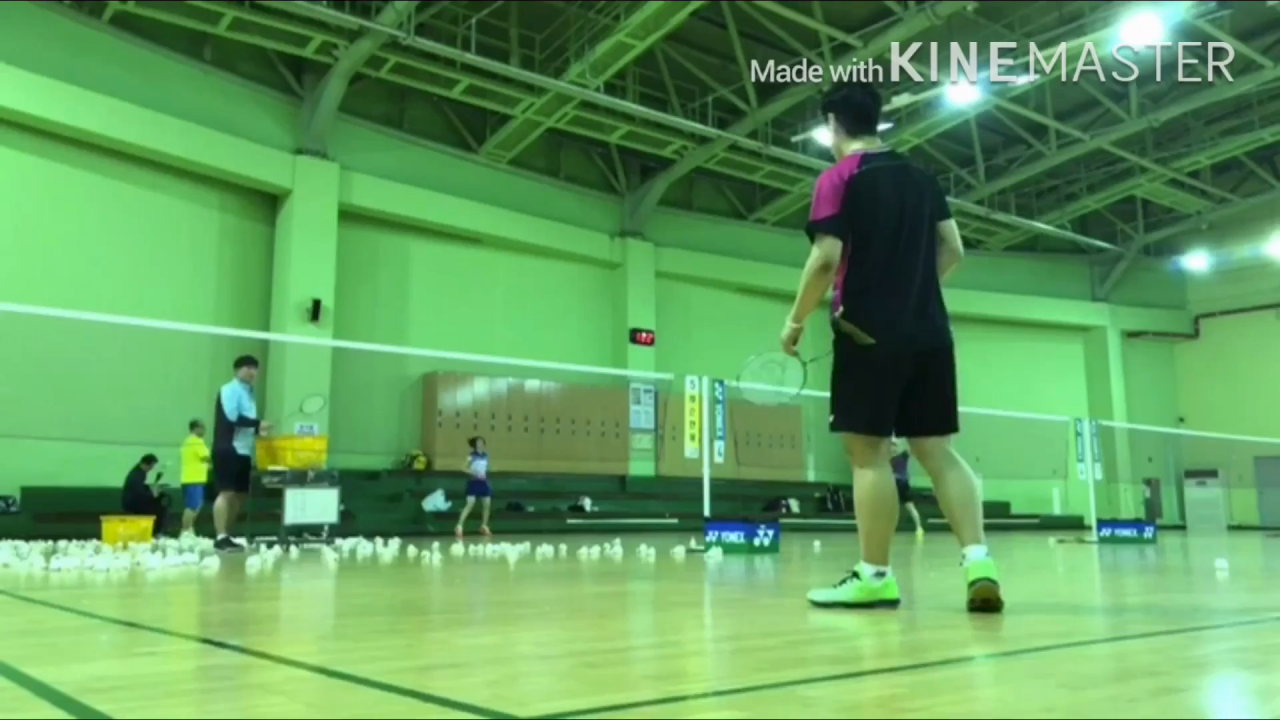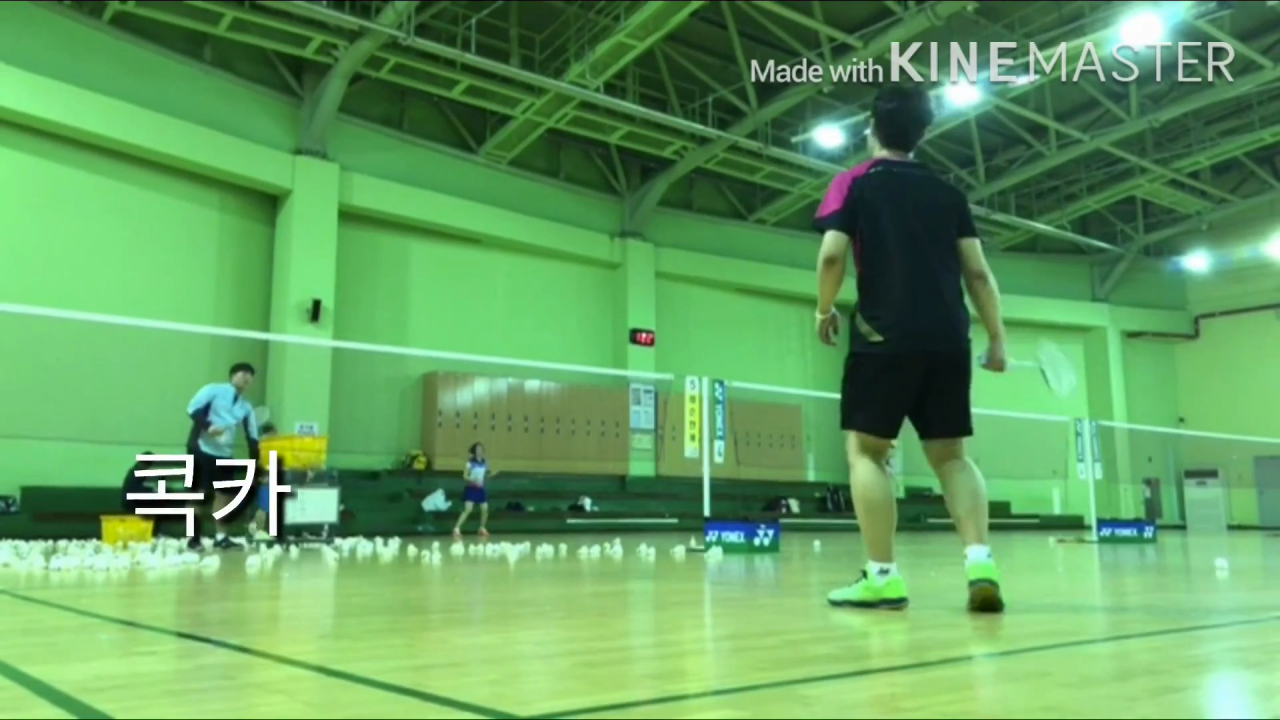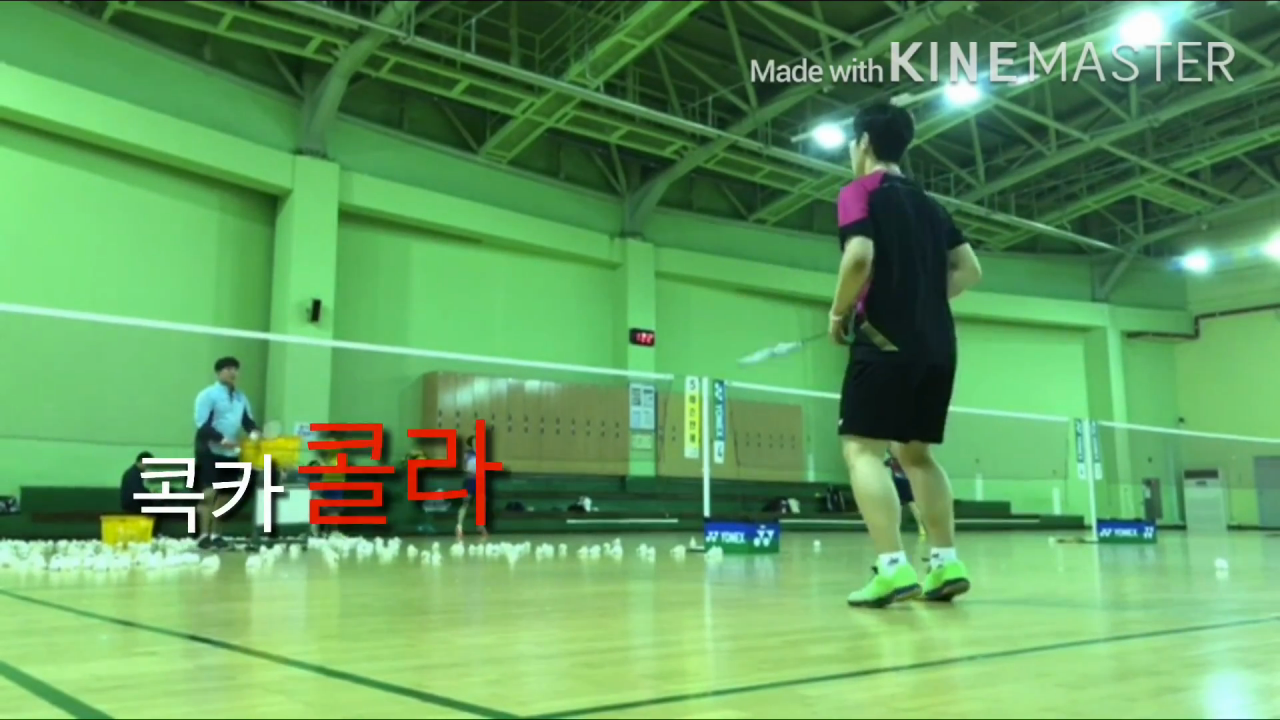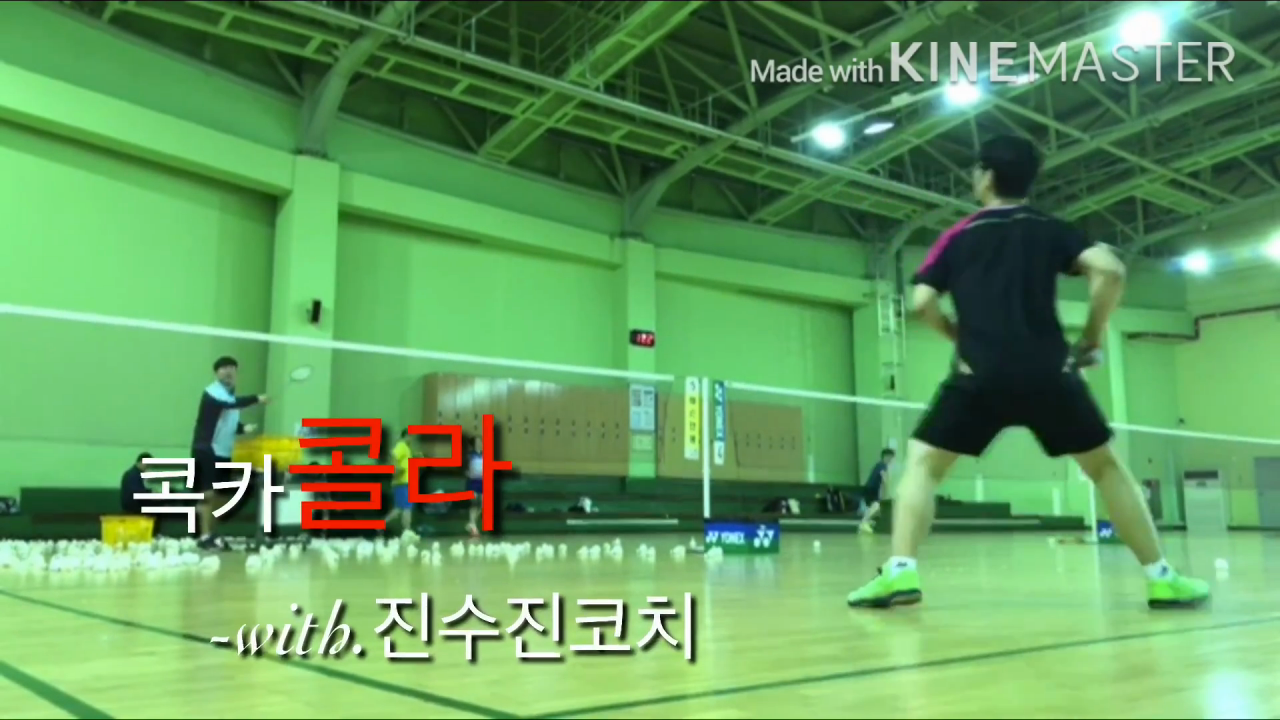
dt=1s
person 1, frame 1
left shoulder: (838, 179)
right shoulder: (921, 179)
left elbow: (825, 260)
right elbow: (952, 250)
left wrist: (795, 319)
left hip: (870, 336)
right hip: (929, 334)
left knee: (868, 455)
right knee: (939, 452)
left ankle: (874, 577)
right ankle: (978, 562)
person 1, frame 2
left shoulder: (853, 183)
right shoulder: (948, 193)
left elbow: (832, 254)
right elbow: (978, 273)
left wrist: (824, 310)
right wrist: (995, 338)
left hip: (882, 337)
right hip: (948, 338)
left knee: (866, 450)
right knee: (949, 454)
left ankle: (882, 577)
right ankle: (980, 560)
person 1, frame 3
left shoulder: (860, 194)
right shoulder: (927, 204)
left elbow: (859, 258)
right elbow: (968, 269)
left wrist: (839, 313)
left hip: (885, 344)
right hip: (938, 345)
left knee: (863, 453)
right knee: (916, 454)
left ankle: (894, 569)
right ankle: (946, 563)
person 1, frame 4
left shoulder: (957, 238)
right shoulder: (1054, 230)
left elbow: (921, 302)
right elbow: (1109, 270)
right wrist: (1092, 335)
left hip: (979, 376)
right hip: (1047, 370)
left knee: (921, 465)
right knee: (1106, 466)
left ankle: (897, 574)
right ankle: (1160, 576)
person 2, frame 1
left shoulder: (249, 395)
right shoulder: (229, 390)
right elbow: (232, 417)
left wrist: (258, 428)
right wrist: (258, 424)
left hip: (243, 451)
right hip: (227, 449)
left knee: (238, 494)
right knee: (225, 492)
left ankle: (225, 536)
right ankle: (220, 538)
person 2, frame 2
left shoulder: (246, 406)
right shoulder: (213, 390)
left elbow: (252, 436)
right elbow: (193, 409)
left wrist: (256, 462)
right wrist: (208, 427)
left hip: (224, 454)
right hip: (201, 449)
left knee: (224, 494)
right knee: (197, 493)
left ankle: (221, 536)
right ankle: (194, 537)
person 2, frame 3
left shoulder: (241, 398)
right shoulder: (208, 395)
left elbow: (247, 420)
right elbow: (202, 423)
left wrist: (253, 431)
right wrist: (221, 438)
left hip: (231, 454)
right hip: (209, 451)
right knee: (209, 493)
left ankle: (215, 535)
right ankle: (204, 536)
person 2, frame 4
left shoulder: (230, 394)
right shoulder: (212, 391)
right elbow: (231, 404)
left wrist: (242, 428)
right wrist: (256, 399)
left hip: (224, 452)
right hip: (207, 449)
left knee: (217, 495)
right knee: (207, 493)
left ankle: (211, 534)
right ankle: (204, 536)
